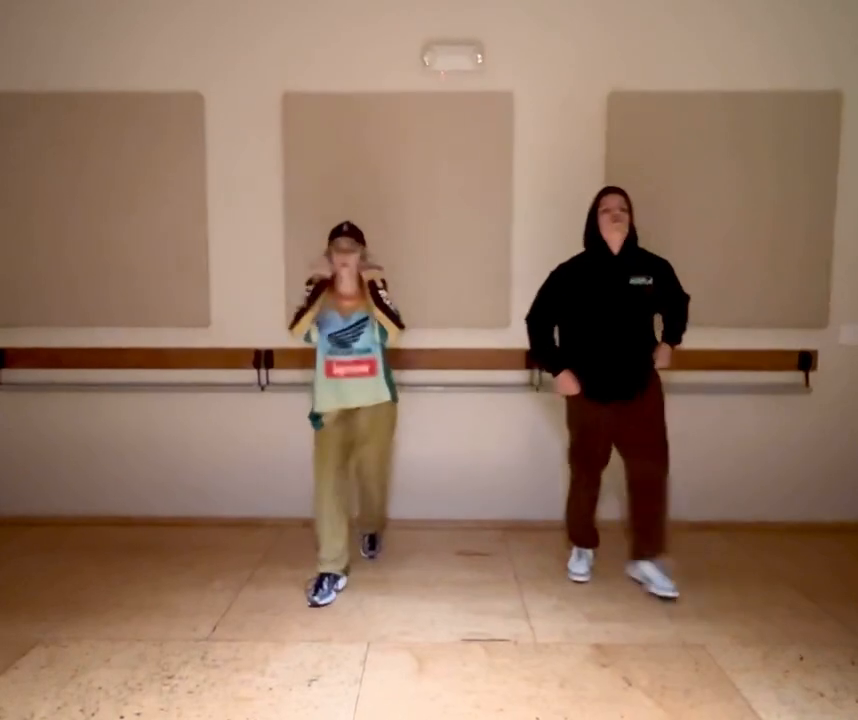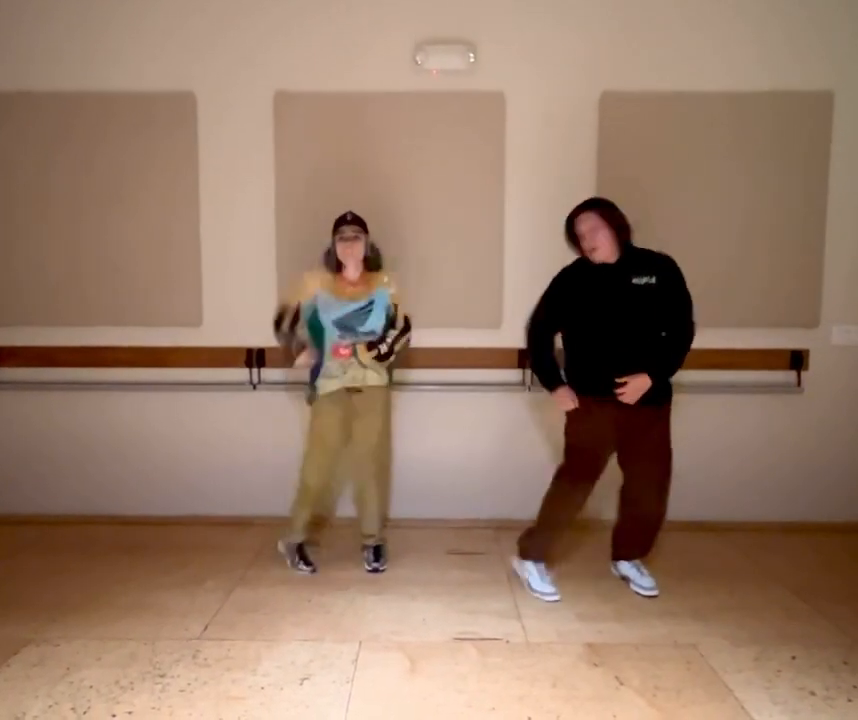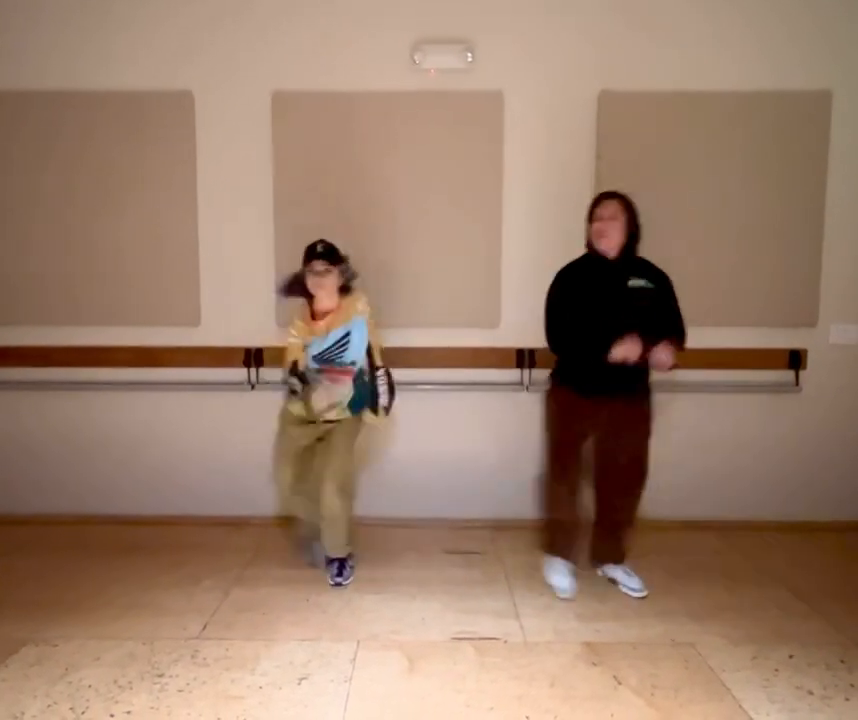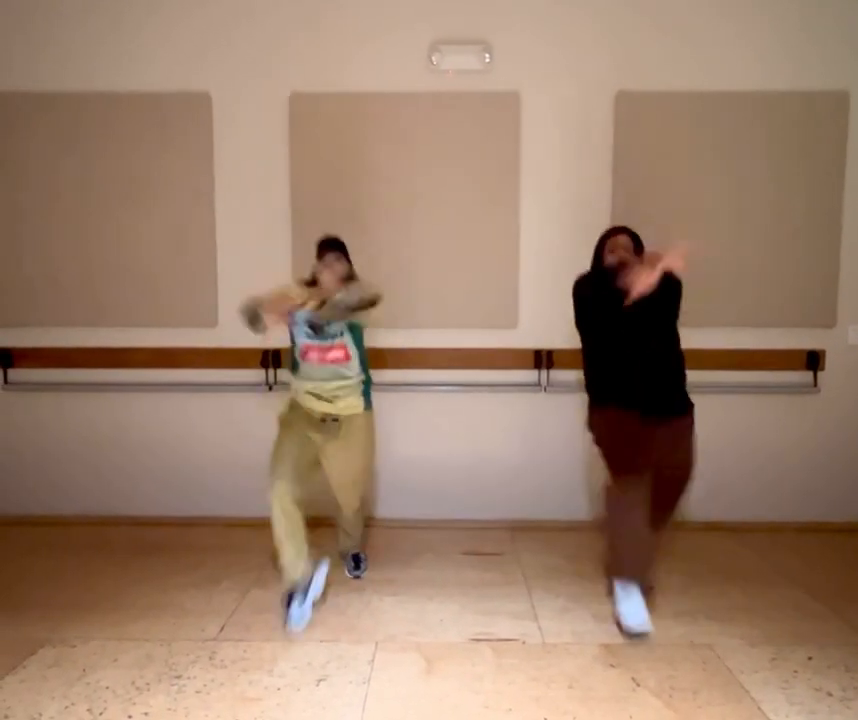
dt=1s
person 1, frame 1
left shoulder: (654, 268)
right shoulder: (572, 273)
left elbow: (678, 304)
right elbow: (538, 321)
left wrist: (669, 342)
right wrist: (557, 369)
left hip: (641, 389)
right hip: (587, 391)
left knee: (650, 471)
right knee: (586, 471)
left ankle: (648, 558)
right ankle: (583, 547)
person 1, frame 2
left shoulder: (659, 269)
right shoulder: (572, 281)
left elbow: (681, 329)
right elbow: (538, 335)
left wrist: (653, 374)
right wrist: (555, 385)
left hip: (647, 398)
right hip: (590, 399)
left knee: (649, 483)
right knee: (577, 476)
left ankle: (629, 558)
right ankle: (532, 557)
person 1, frame 3
left shoulder: (650, 278)
right shoulder: (572, 277)
left elbow: (671, 327)
right elbow: (558, 338)
left wrist: (666, 349)
right wrist: (609, 349)
left hip: (628, 395)
right hip: (573, 393)
left knee: (622, 481)
right knee: (564, 472)
left ankle: (610, 559)
right ankle: (559, 554)
person 1, frame 4
left shoulder: (657, 289)
right shoulder: (590, 291)
left elbow: (671, 280)
right elbow: (606, 297)
left wrist: (652, 277)
right wrist: (643, 275)
left hip: (670, 413)
right hip: (616, 412)
left knee: (663, 496)
right knee: (630, 478)
left ankle: (631, 569)
right ankle: (629, 584)
person 2, frame 1
left shoulder: (375, 294)
right shoulder: (319, 296)
left elbow: (394, 330)
right elbow: (297, 329)
left wrist: (375, 285)
right wrist: (318, 283)
left hip: (375, 404)
right hip: (331, 406)
left knee: (373, 476)
right knee: (328, 484)
left ankle: (371, 529)
right ankle: (331, 569)
person 2, frame 2
left shoulder: (383, 284)
right shoulder: (318, 282)
left elbow: (402, 329)
right elbow: (286, 319)
left wrist: (373, 351)
right wrist: (300, 349)
left hip: (372, 388)
right hip: (330, 388)
left knee: (372, 465)
right knee: (318, 465)
left ankle: (373, 540)
right ankle: (296, 537)
person 2, frame 3
left shoulder: (359, 307)
right shoulder: (300, 321)
left elbow: (374, 354)
right elbow: (292, 369)
left wrist: (383, 392)
right wrist: (303, 391)
left hip: (344, 414)
right hip: (300, 413)
left knee: (332, 485)
right knee: (288, 482)
left ankle: (338, 554)
right ankle: (313, 529)
person 2, frame 4
left shoulder: (353, 295)
right shoulder: (296, 299)
left elbow: (363, 299)
right elbow: (256, 313)
left wrist: (340, 296)
right wrist: (267, 313)
left hip: (349, 414)
right hip: (302, 412)
left knee: (350, 495)
right knee: (282, 490)
left ankle: (352, 548)
right ankle: (300, 580)
